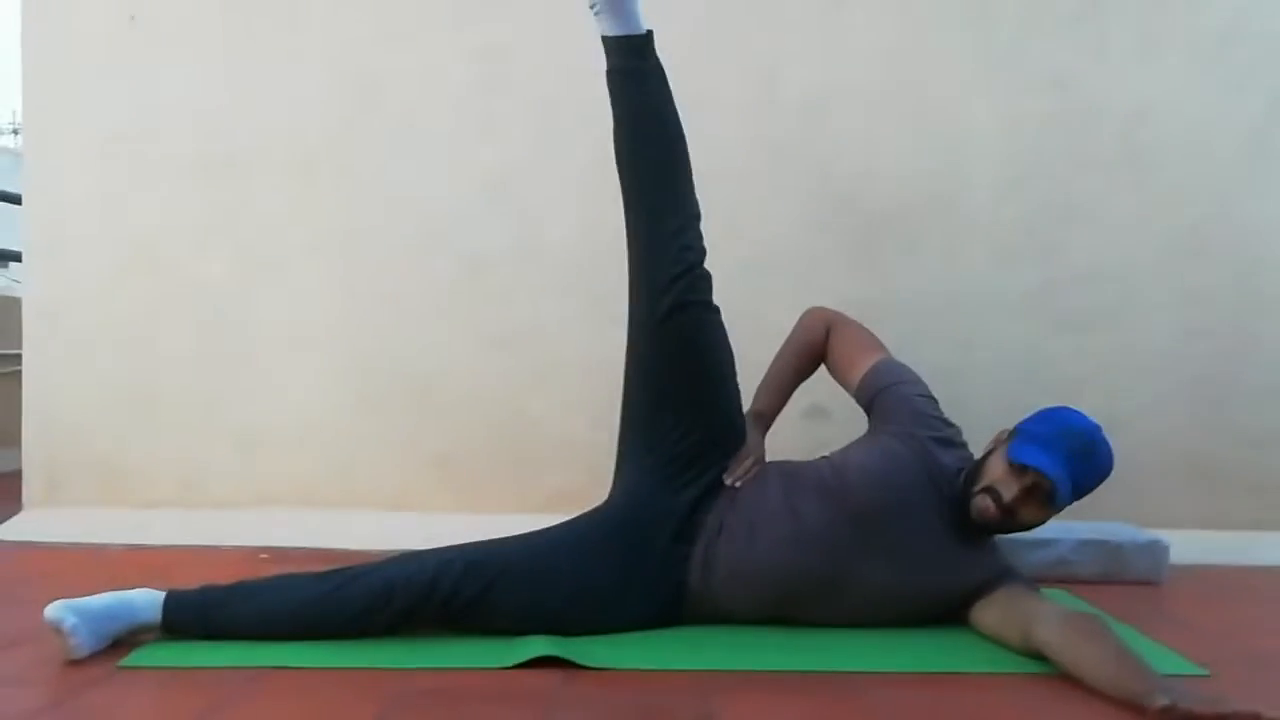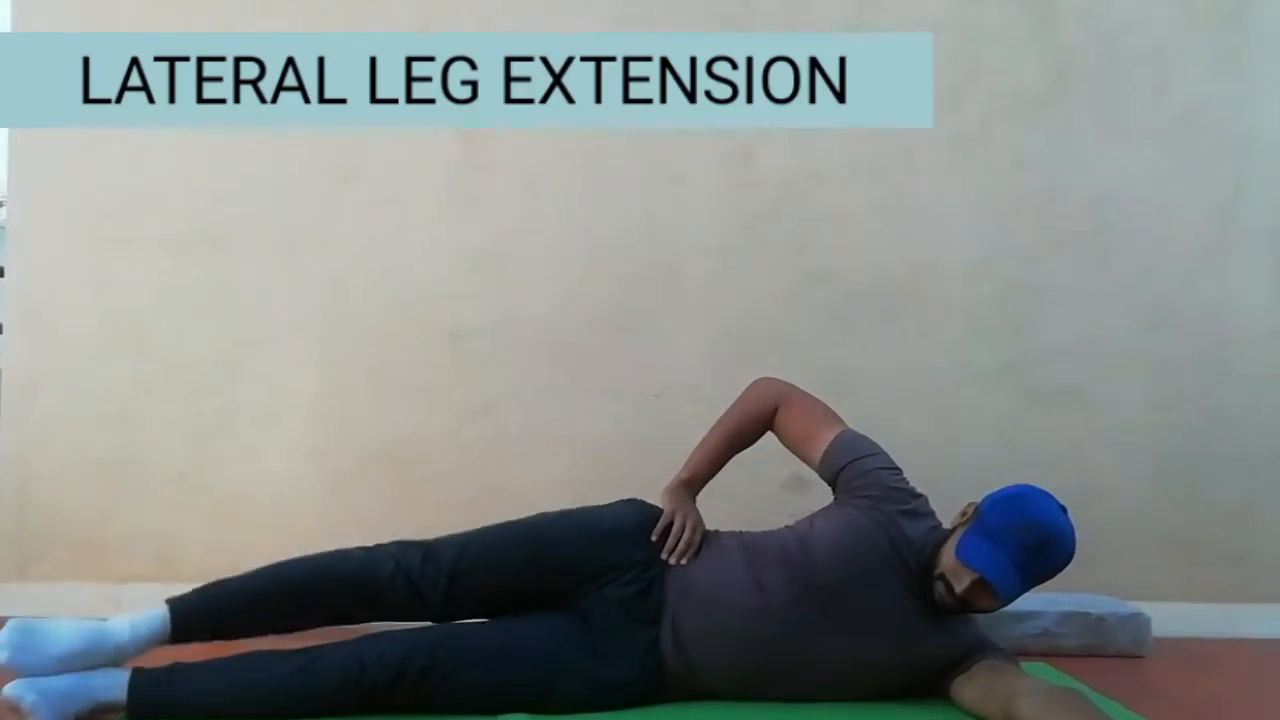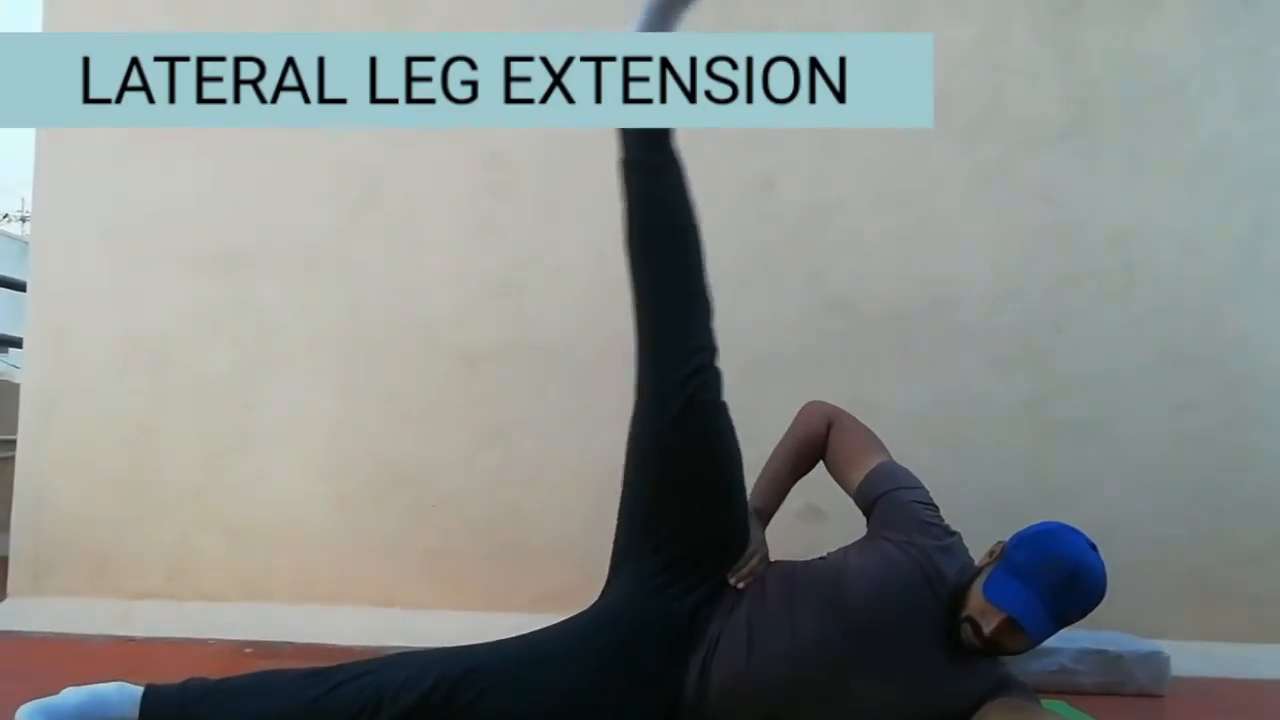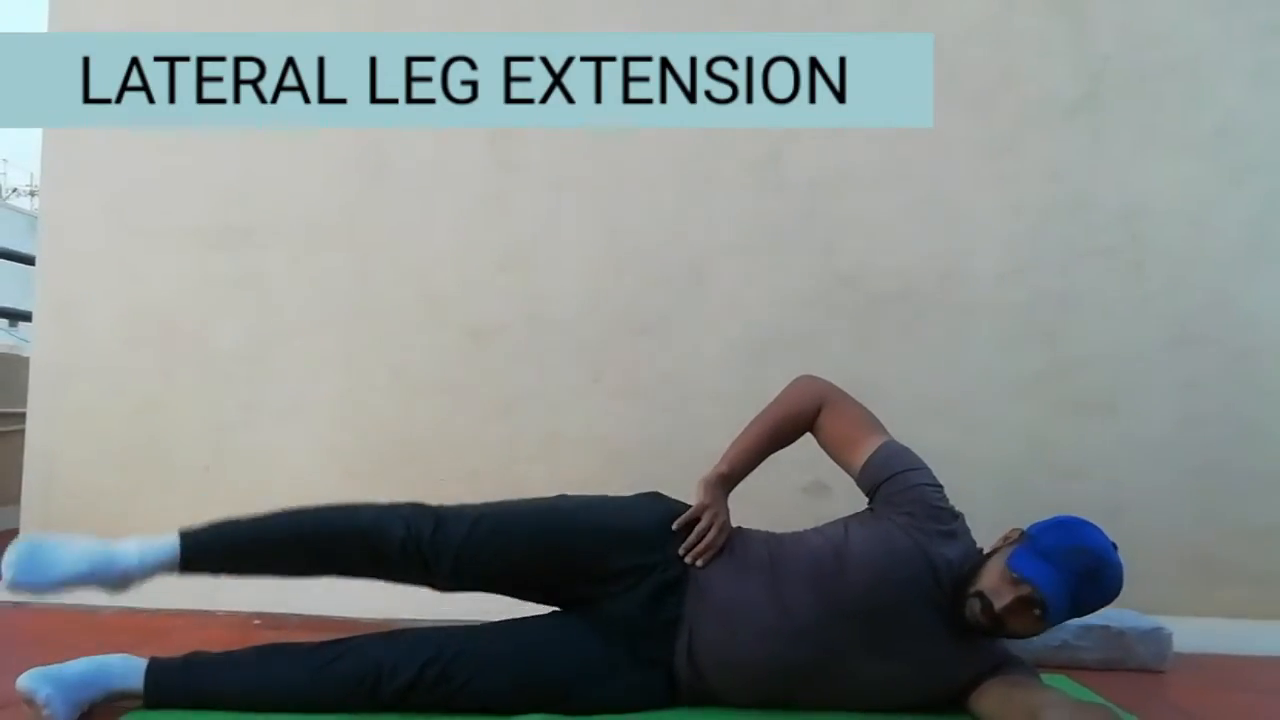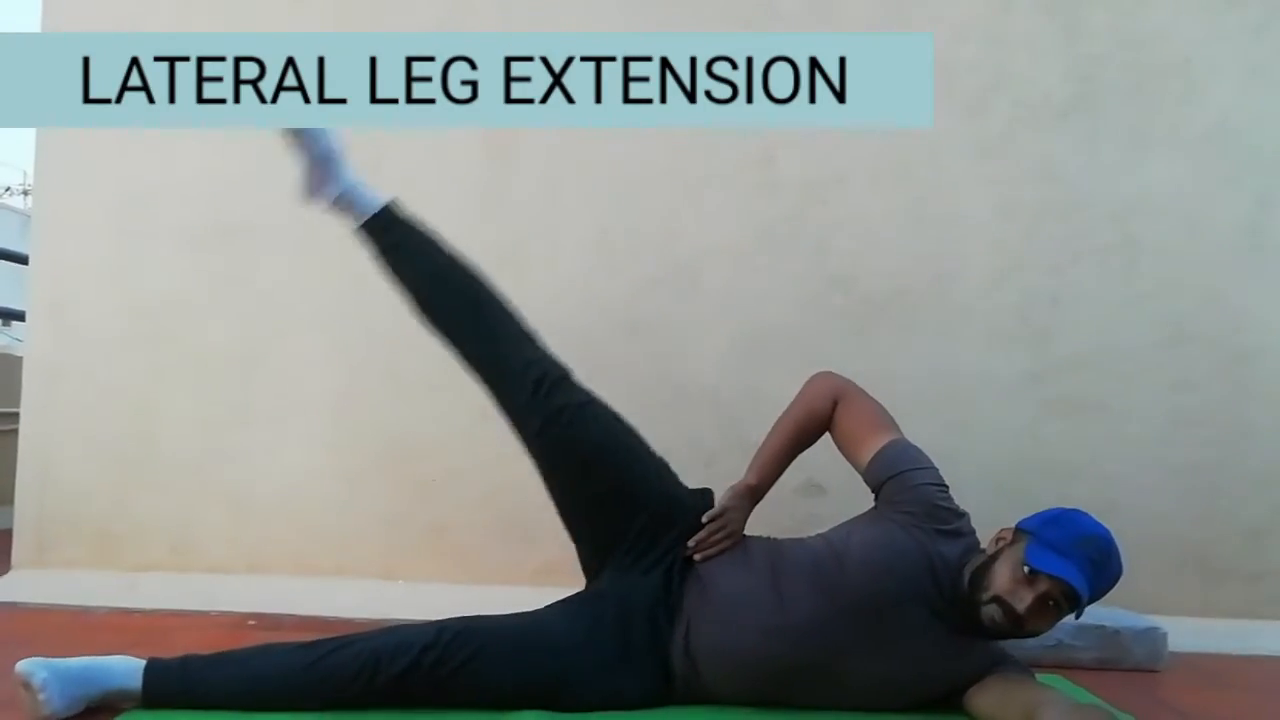
dt=1s
person 1, frame 1
left shoulder: (984, 572)
right shoulder: (934, 442)
right elbow: (823, 323)
right wrist: (759, 429)
left hip: (663, 584)
right hip: (689, 486)
left knee: (444, 587)
right knee: (672, 280)
left ankle: (154, 607)
person 1, frame 2
right shoulder: (889, 500)
right elbow: (776, 394)
right wrist: (684, 485)
right hip: (632, 558)
right knee: (409, 577)
right ankle: (133, 631)
person 1, frame 3
right shoulder: (925, 541)
right elbow: (824, 418)
right wrist: (753, 518)
right hip: (687, 585)
right knee: (682, 369)
right ankle: (643, 111)
person 1, frame 4
right shoulder: (929, 515)
right elbow: (818, 394)
right wrist: (719, 483)
right hip: (653, 561)
right knee: (426, 539)
right ankle: (141, 553)
person 1, frame 5
right shoulder: (932, 512)
right elbow: (829, 393)
right wrist: (742, 488)
right hip: (666, 543)
right knee: (531, 381)
right ankle: (363, 202)
